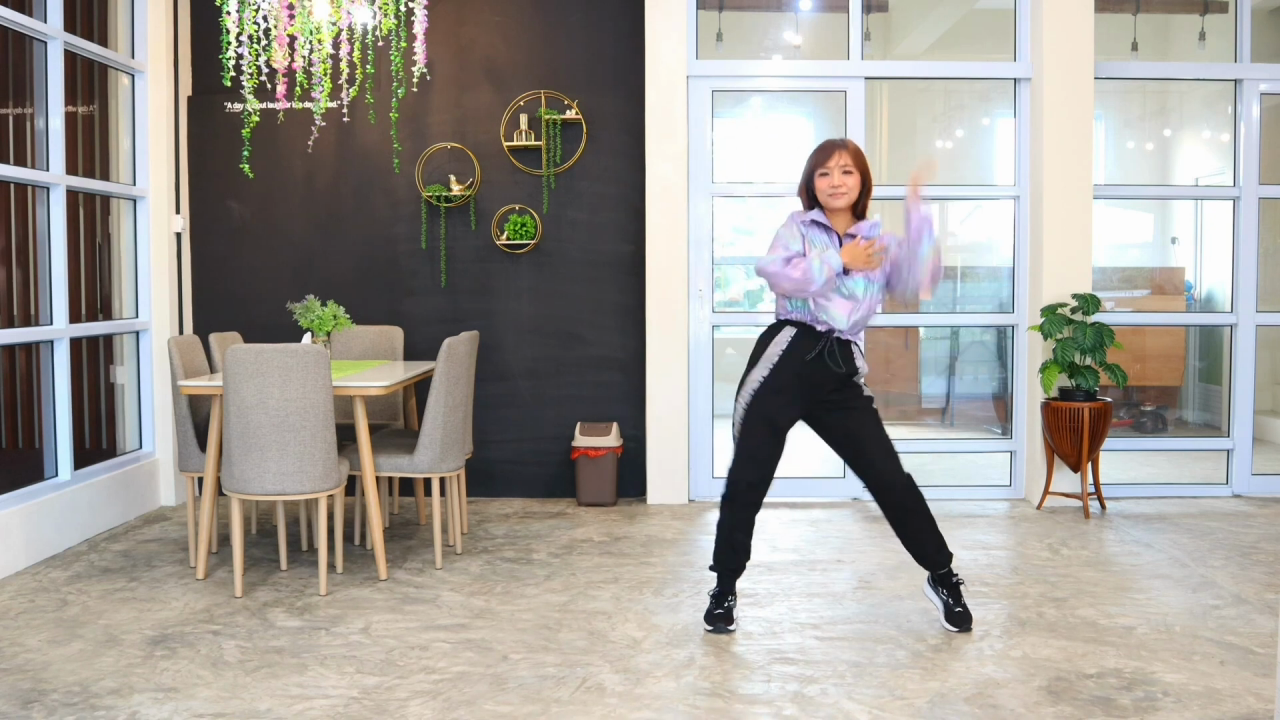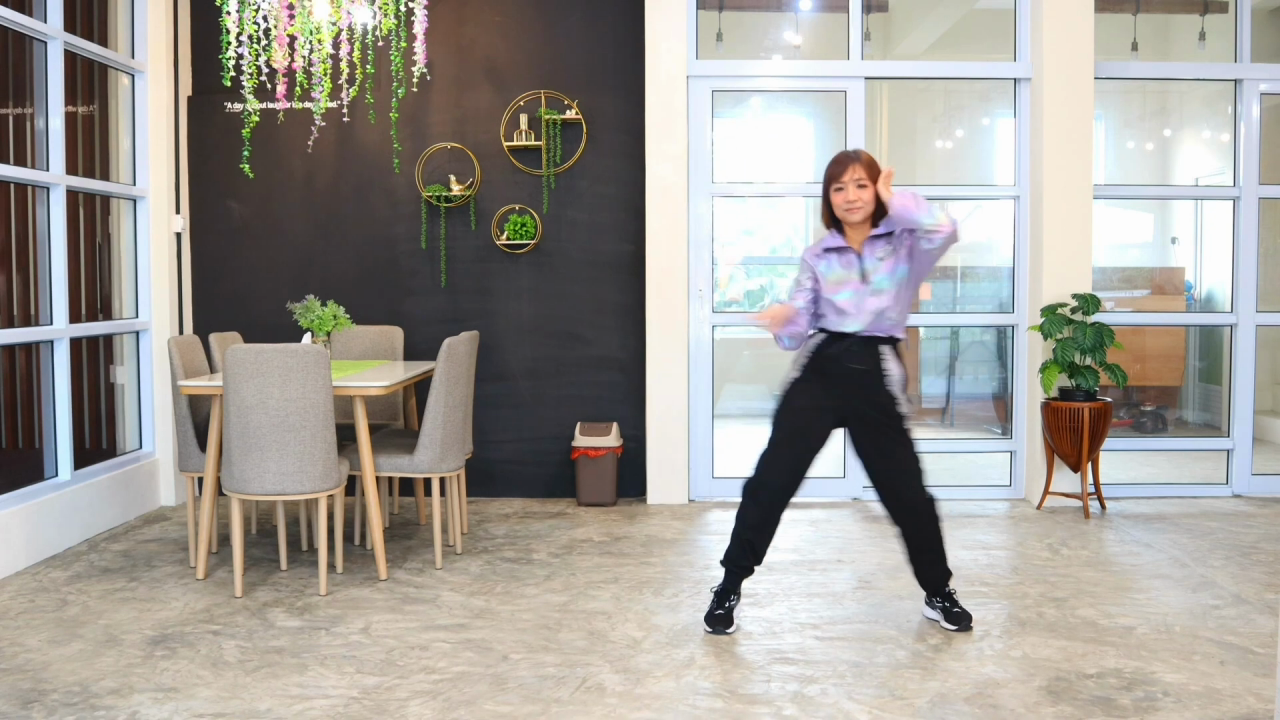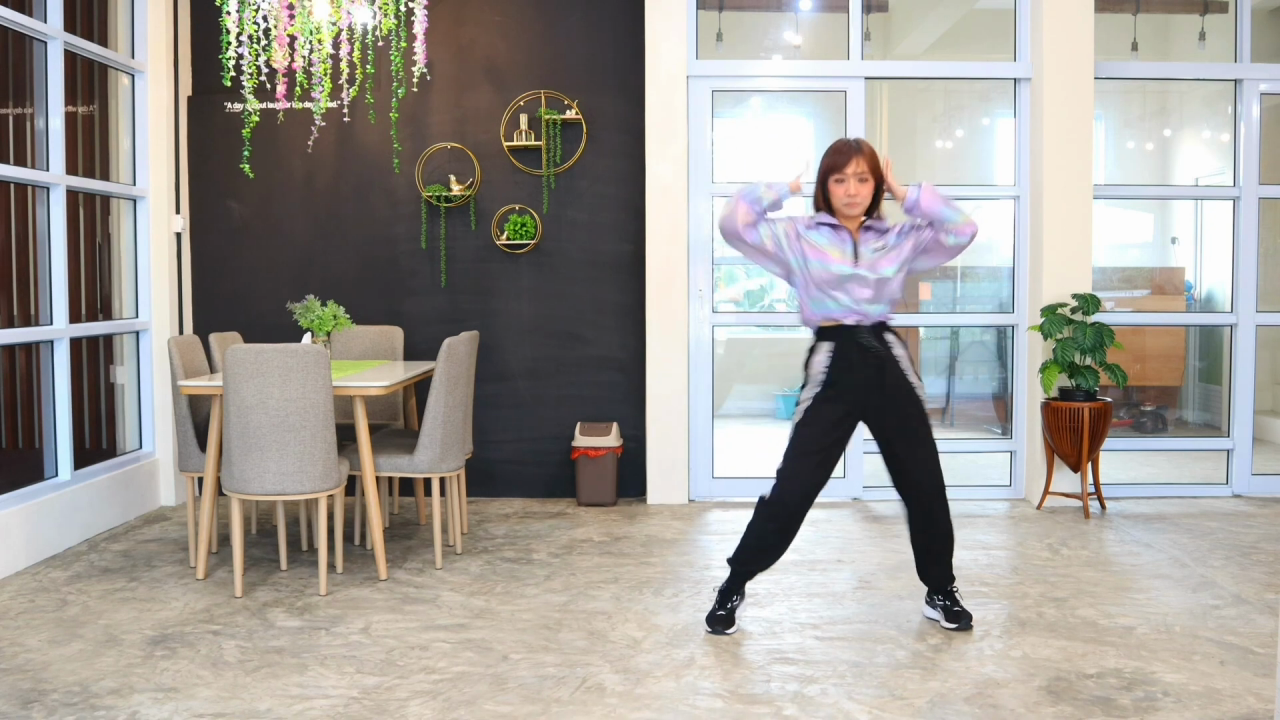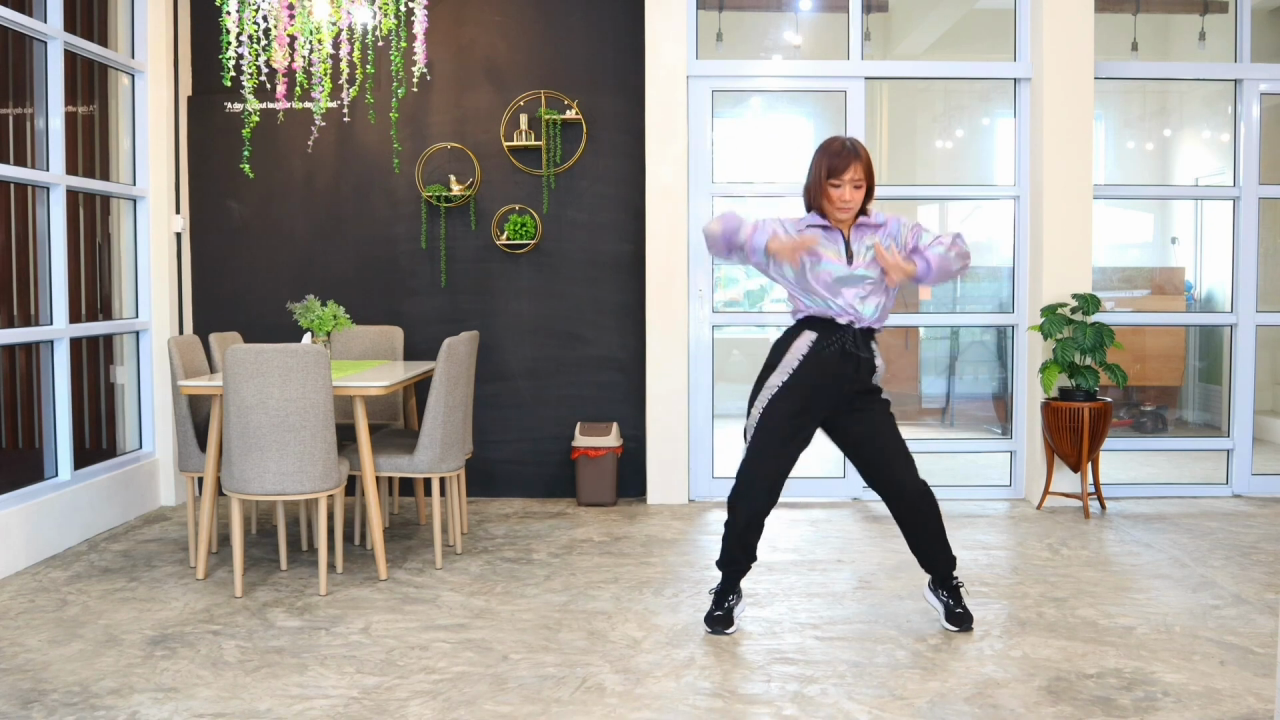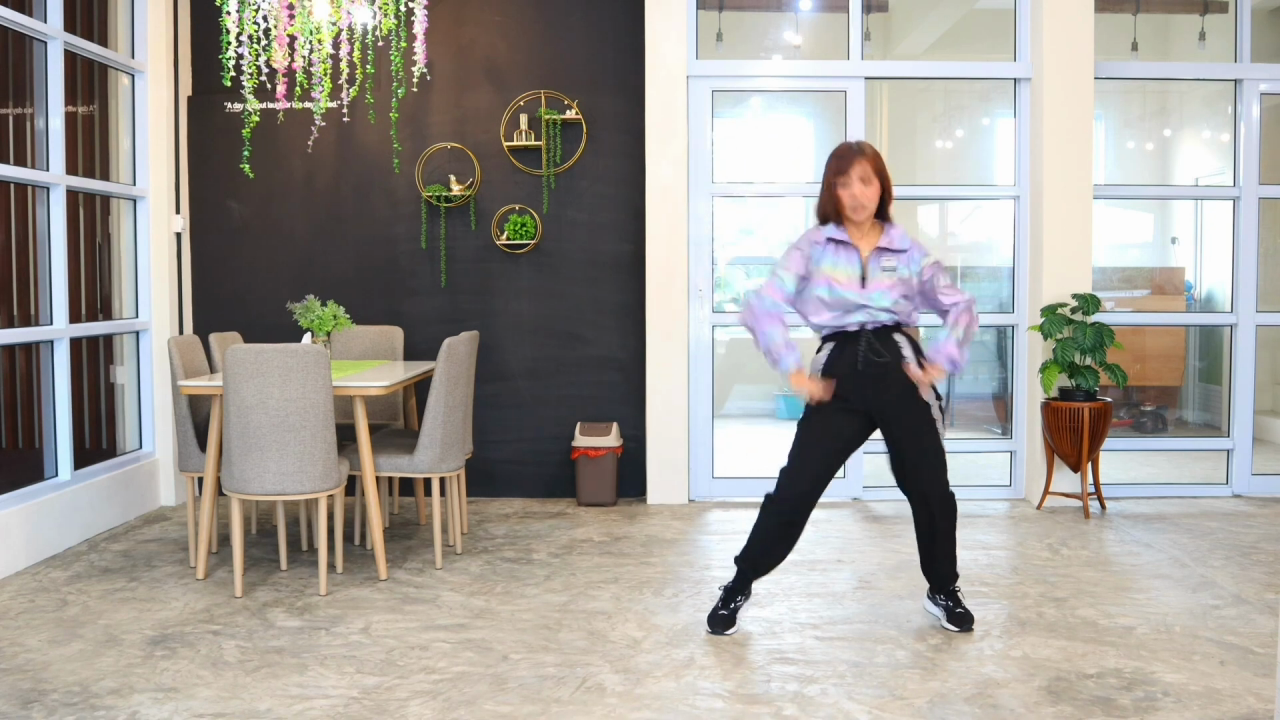
dt=0.3s
person 1, frame 1
left shoulder: (879, 244)
right shoulder: (798, 227)
left elbow: (920, 282)
right elbow: (780, 275)
left wrist: (916, 213)
right wrist: (840, 262)
left hip: (840, 371)
right hip: (786, 360)
left knee: (890, 479)
right knee: (747, 478)
left ankle: (942, 577)
right ankle: (724, 588)
person 1, frame 2
left shoulder: (904, 243)
right shoulder: (818, 258)
left elbow: (944, 228)
right elbow: (795, 332)
left wrist: (894, 202)
right wrist: (781, 321)
left hip: (878, 374)
right hip: (821, 371)
left knee: (907, 494)
right knee: (770, 482)
left ankle: (938, 592)
right ankle: (730, 586)
person 1, frame 3
left shoulder: (899, 238)
right shoulder: (800, 235)
left elbow: (962, 230)
right elbow: (734, 225)
left wrist: (907, 194)
right wrist: (779, 191)
left hip: (886, 363)
right hip: (833, 367)
left knee: (925, 485)
right knee: (792, 490)
left ankle: (940, 591)
right ankle: (734, 586)
person 1, frame 4
left shoulder: (888, 232)
right shoulder: (794, 231)
left elbow: (956, 252)
right elbow: (719, 234)
left wrist: (916, 266)
right wrist: (769, 245)
left hip: (859, 371)
right hip: (805, 362)
left knee: (904, 484)
right knee: (756, 486)
left ankle: (946, 584)
right ankle: (728, 588)
person 1, frame 5
left shoulder: (907, 250)
right shoulder: (812, 247)
left elbow: (958, 305)
right elbow: (761, 310)
left wrist: (940, 361)
right wrist: (794, 369)
left hip: (897, 372)
right hip: (840, 374)
left knee: (931, 491)
right knee: (794, 491)
left ankle: (943, 590)
right ankle: (738, 587)
